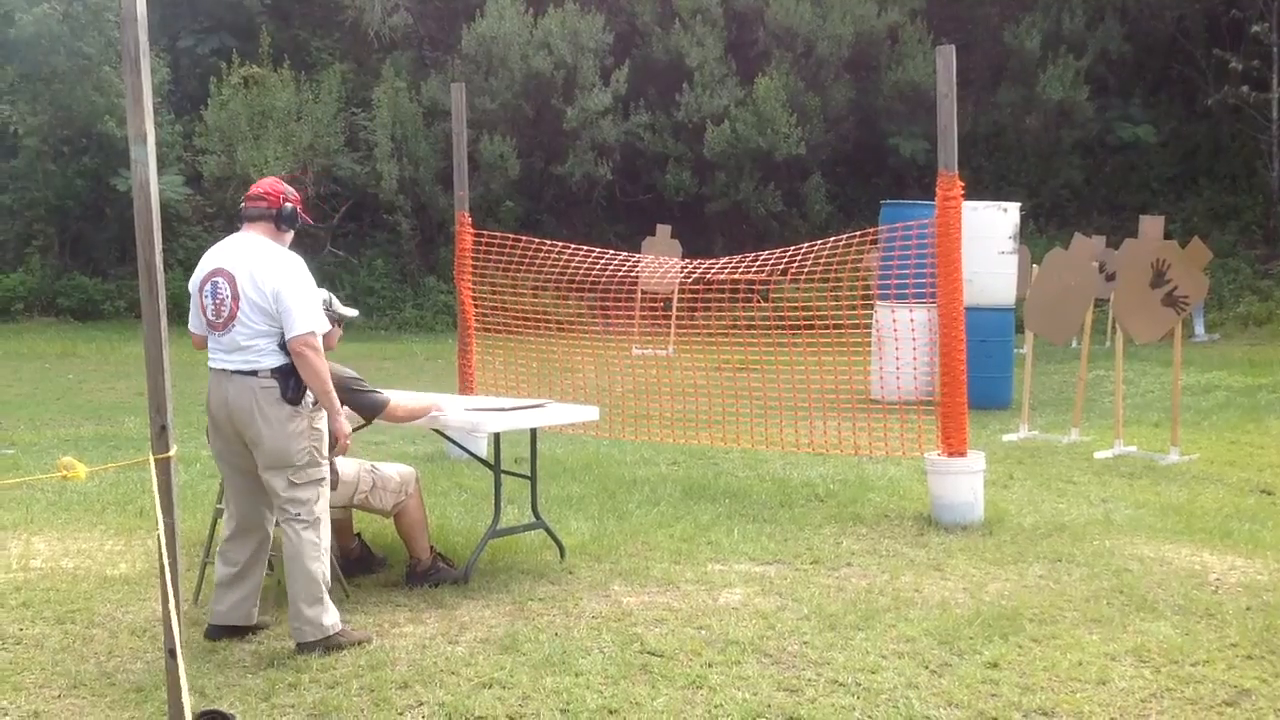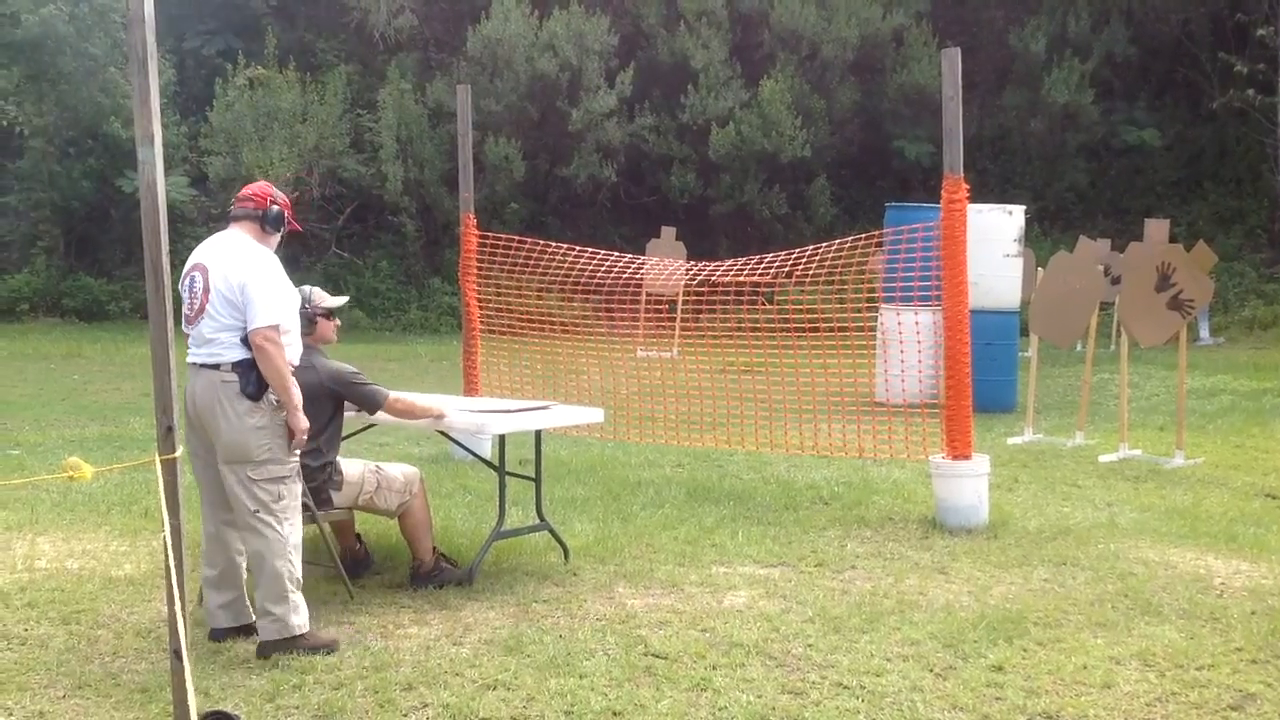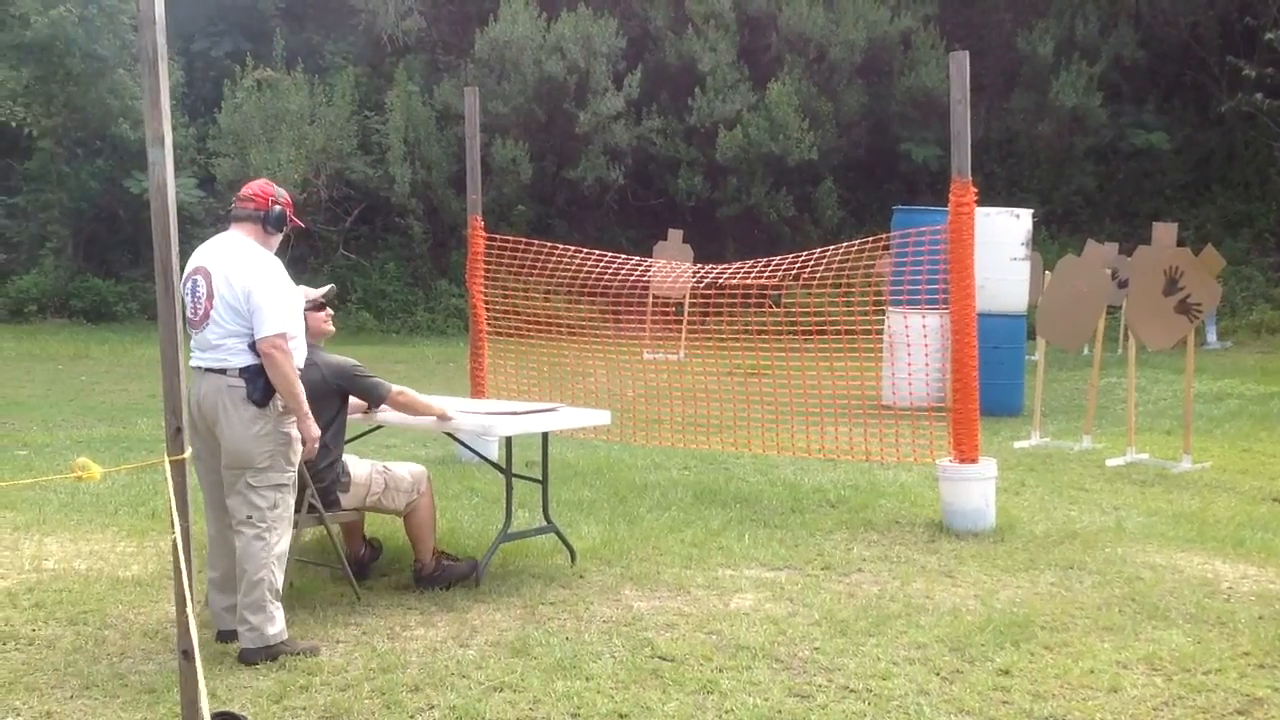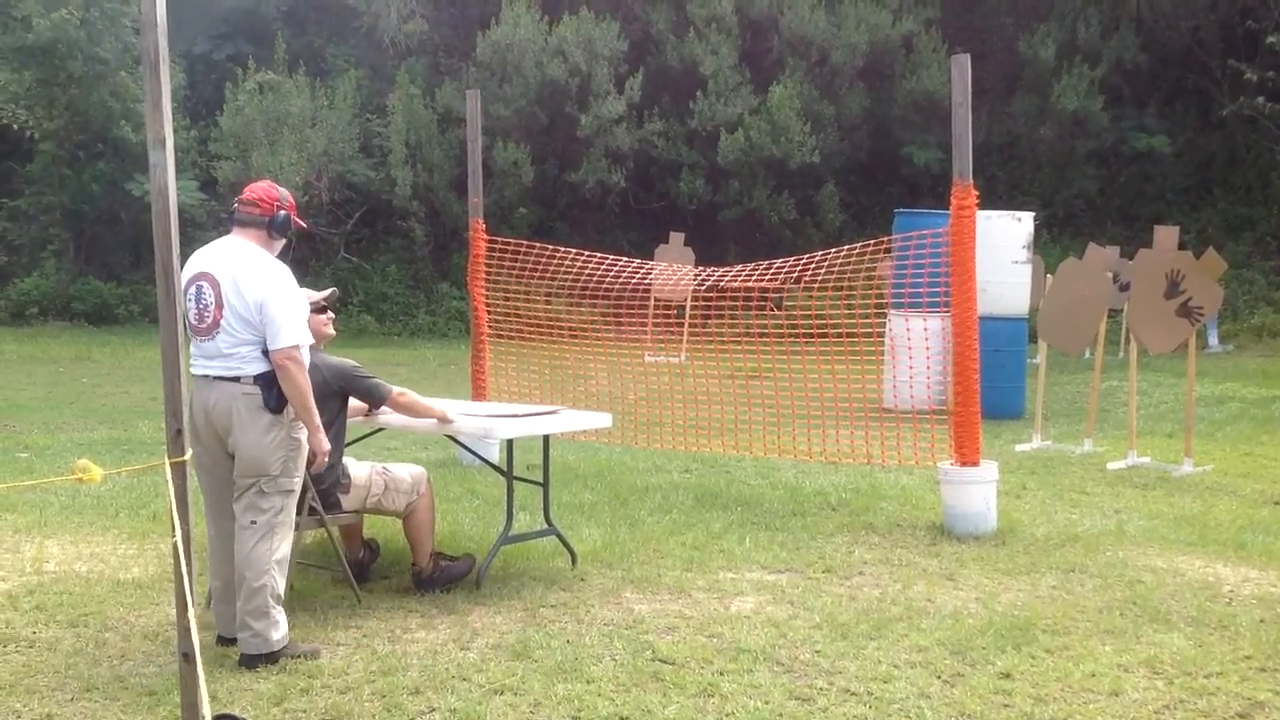
dt=0.4s
person 1, frame 1
left shoulder: (210, 260)
right shoulder: (282, 264)
left elbow: (199, 338)
right elbow: (303, 347)
right wrist: (335, 413)
left hip: (222, 391)
right hip: (274, 397)
left knee: (245, 511)
right knee: (304, 513)
left ankle: (229, 615)
right ankle: (316, 628)
person 1, frame 2
left shoulder: (200, 255)
right shoulder: (257, 260)
right elbow: (264, 340)
right wrist: (293, 408)
left hip: (198, 385)
right hip: (243, 392)
left knee: (222, 512)
right knee: (271, 512)
left ankle: (226, 617)
right ankle: (283, 628)
person 1, frame 3
left shoulder: (202, 257)
right shoulder: (261, 265)
right elbow: (273, 348)
right wrist: (304, 416)
left hip: (204, 388)
right hip: (249, 398)
left knee: (225, 514)
right knee: (262, 520)
left ankle: (230, 618)
right ankle: (262, 635)
person 1, frame 4
left shoulder: (198, 261)
right shoulder: (269, 273)
right elbow: (286, 360)
right wrist: (314, 429)
left hip: (203, 396)
right hip: (256, 404)
left knee: (225, 521)
right knee: (262, 524)
left ankle: (231, 624)
right ankle: (263, 641)
person 2, frame 1
right shoulder: (332, 374)
right elbow: (395, 411)
right wrist: (433, 404)
left knee: (342, 465)
right knee: (405, 480)
left ankle: (352, 555)
right ankle: (424, 567)
person 2, frame 2
right shoulder: (331, 372)
right elbow: (396, 405)
left wrist: (357, 401)
right wrist: (436, 411)
right hip: (314, 483)
left knee: (342, 467)
right knee: (409, 480)
left ankle: (353, 556)
right ankle: (427, 567)
person 2, frame 3
right shoulder: (335, 367)
right elbow: (399, 397)
left wrist: (365, 403)
right wrist: (439, 411)
right hip: (321, 485)
left knee: (352, 463)
right knee: (416, 478)
left ankle: (358, 556)
right ankle: (429, 568)
person 2, frame 4
right shoulder: (335, 369)
right elbow: (399, 399)
left wrist: (366, 406)
right wrist: (440, 413)
right hip: (321, 488)
left knee: (351, 467)
right knee: (415, 479)
left ankle: (357, 559)
right ankle: (426, 570)
